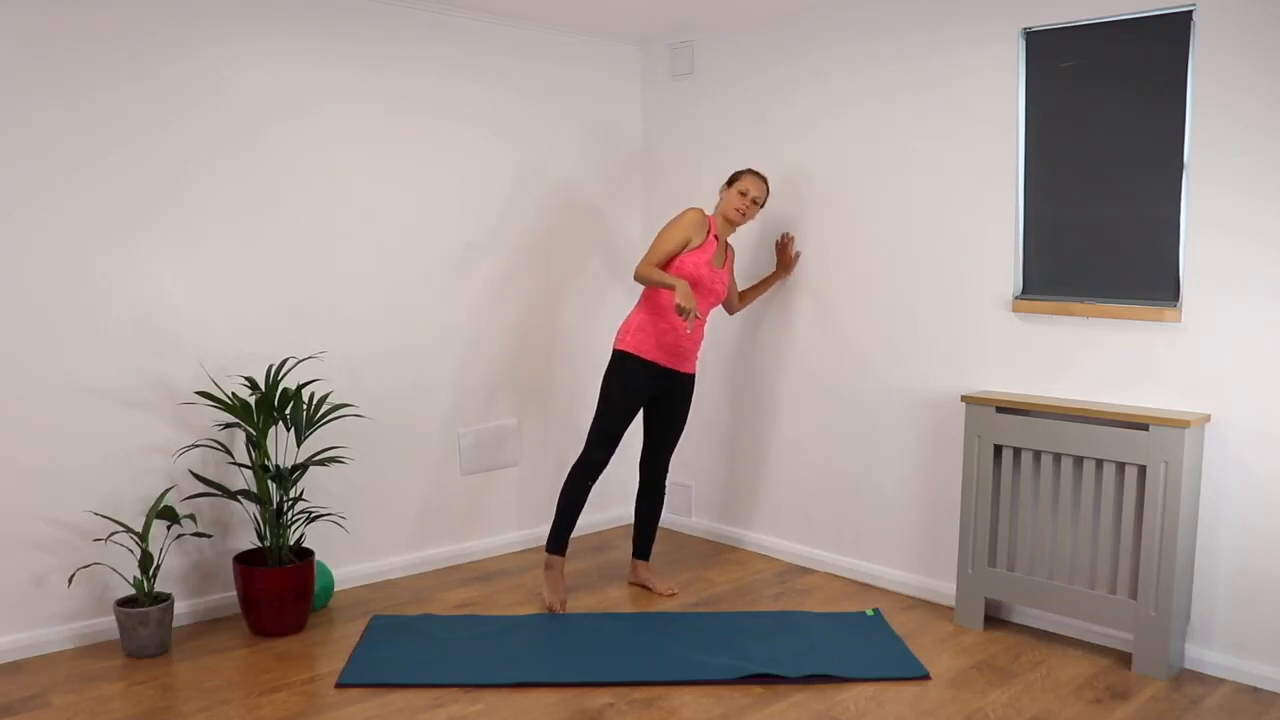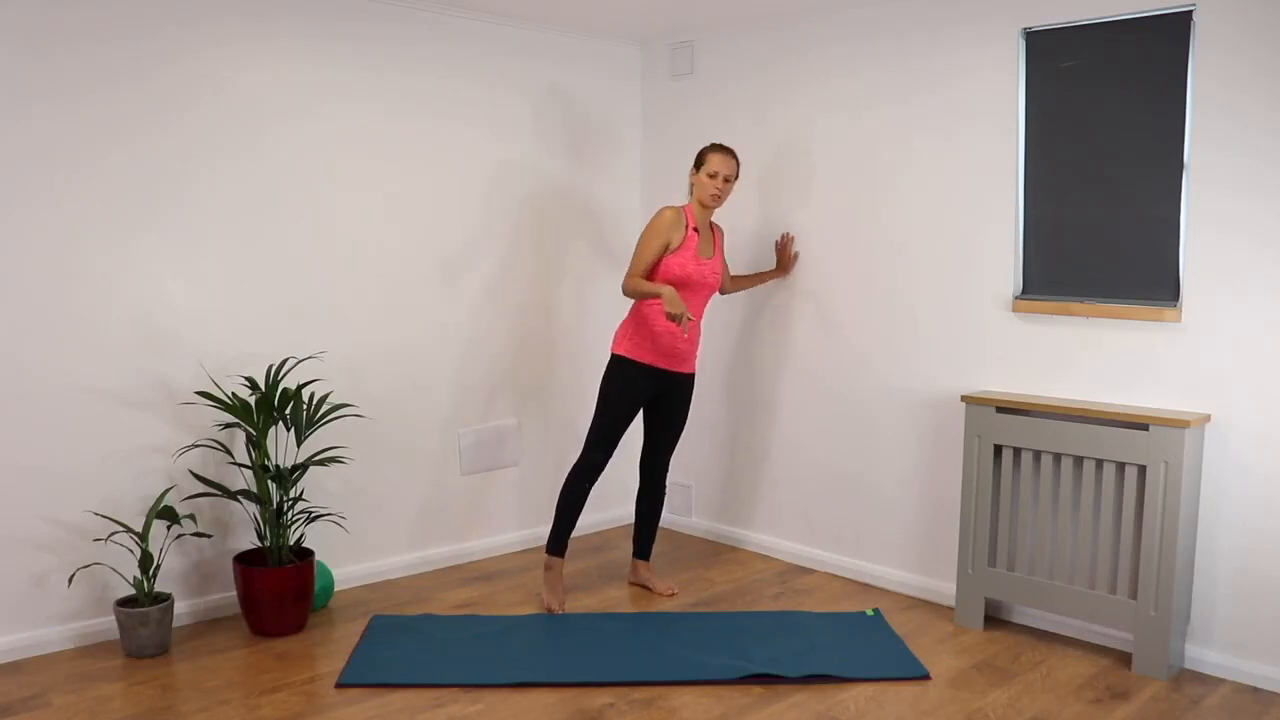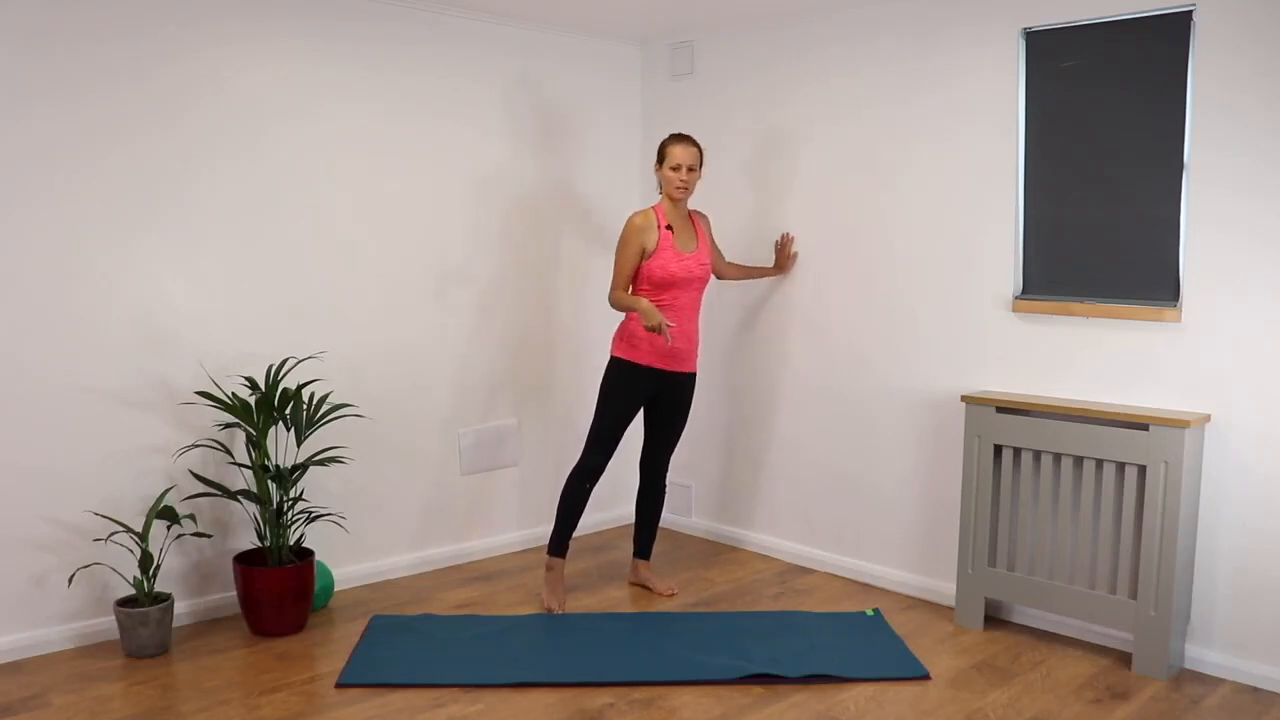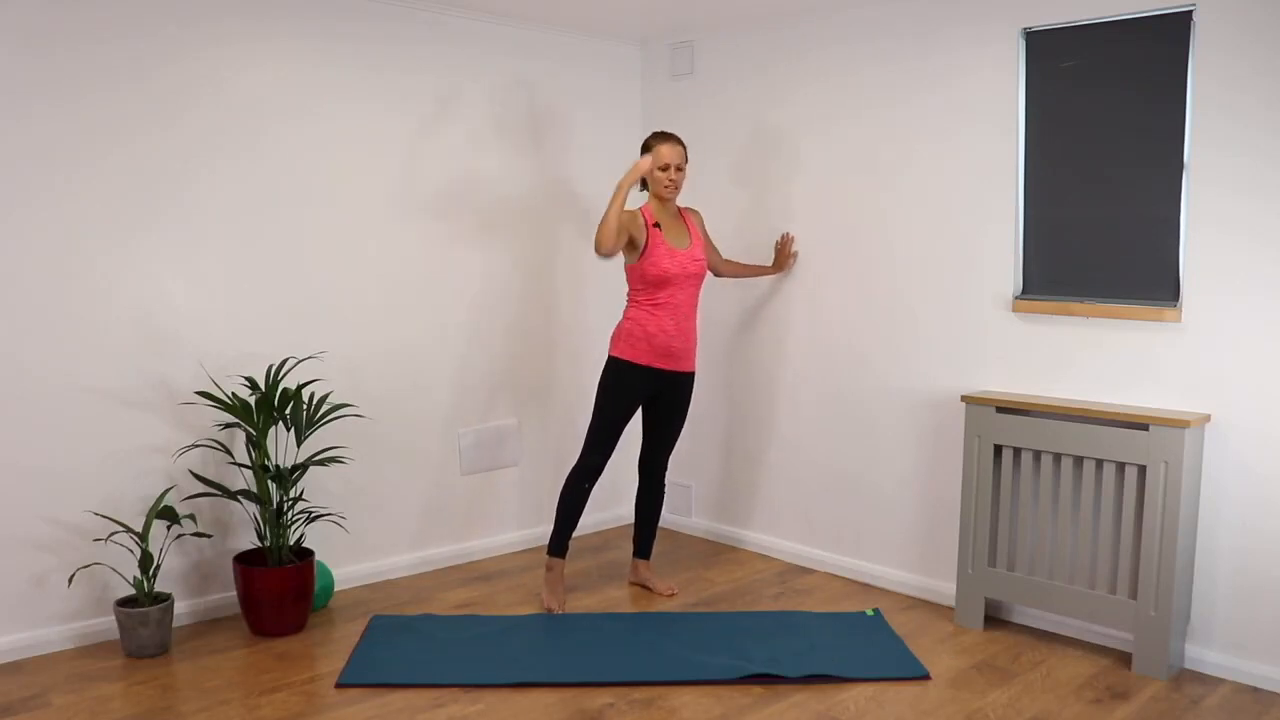
dt=0.5s
person 1, frame 1
left shoulder: (728, 253)
right shoulder: (693, 221)
left elbow: (733, 304)
right elbow: (642, 270)
left wrist: (778, 274)
right wrist: (678, 284)
left hip: (680, 371)
right hip: (638, 356)
left knee: (656, 469)
right knee: (595, 456)
left ankle: (640, 565)
right ankle: (554, 563)
person 1, frame 2
left shoulder: (716, 234)
right shoulder: (668, 220)
left elbow: (722, 284)
right elbow: (629, 283)
left wrist: (776, 272)
right wrist: (664, 290)
left hip: (681, 370)
right hip: (635, 359)
left knee: (656, 468)
right knee: (594, 458)
left ankle: (640, 565)
right ankle: (553, 565)
person 1, frame 3
left shoulder: (701, 223)
right shoulder: (641, 224)
left elbow: (720, 269)
right elbow: (615, 295)
left wrist: (773, 269)
right wrist: (642, 306)
left hip: (681, 368)
right hip: (634, 361)
left knee: (656, 467)
right knee: (594, 460)
left ankle: (641, 565)
right ankle: (554, 566)
person 1, frame 4
left shoulder: (693, 220)
right shoulder: (633, 224)
left elbow: (718, 266)
right elbow: (603, 246)
left wrist: (771, 269)
right wrist: (627, 178)
left hip: (679, 367)
right hip: (632, 360)
left knee: (655, 466)
right knee: (592, 460)
left ankle: (641, 565)
right ankle: (554, 566)
